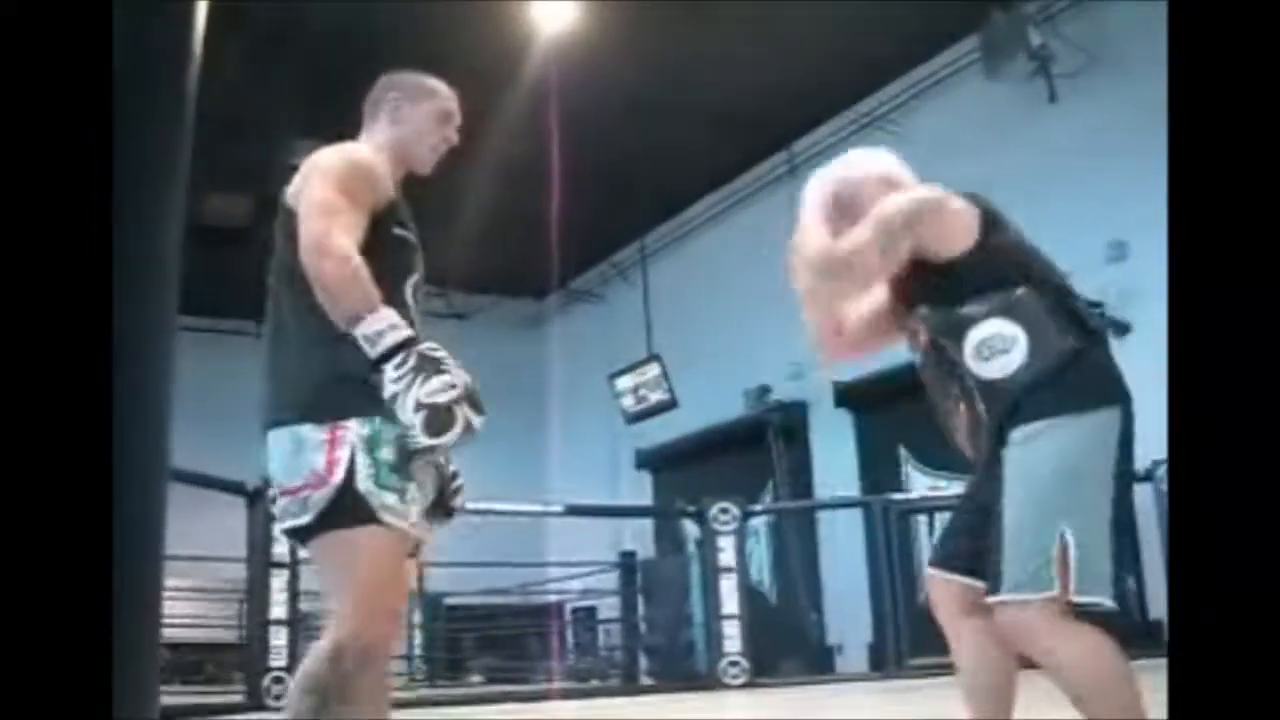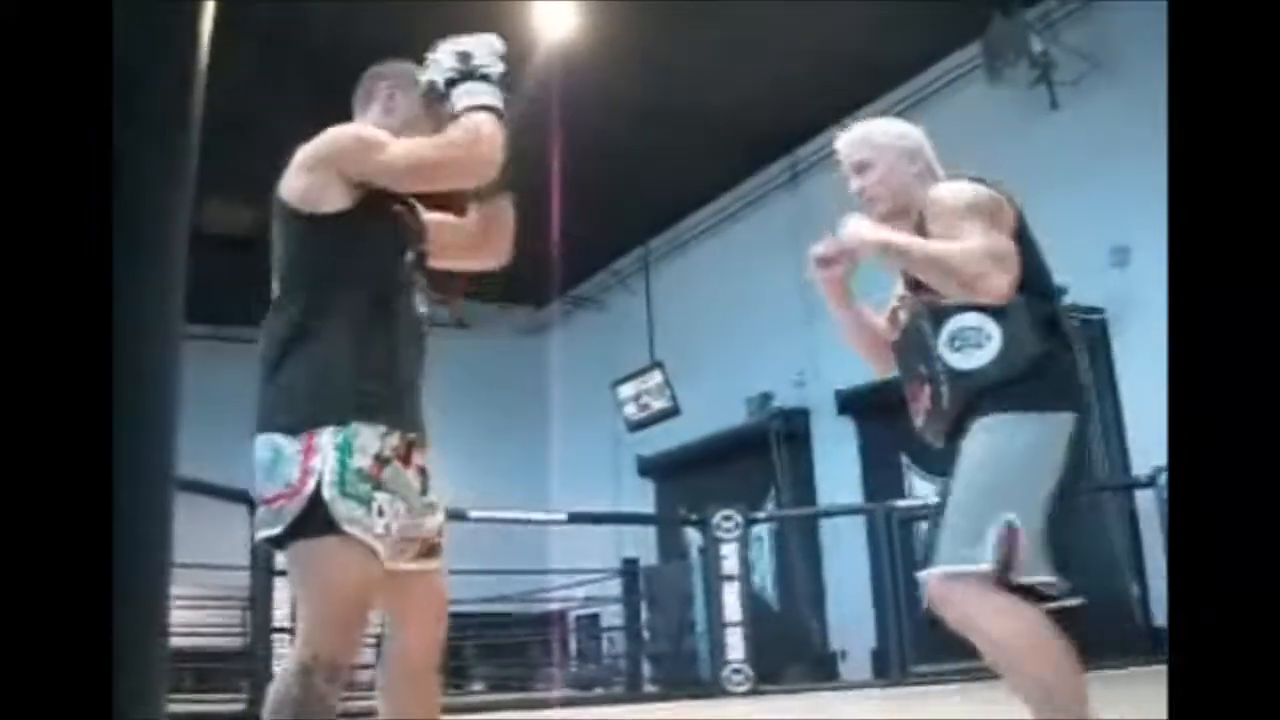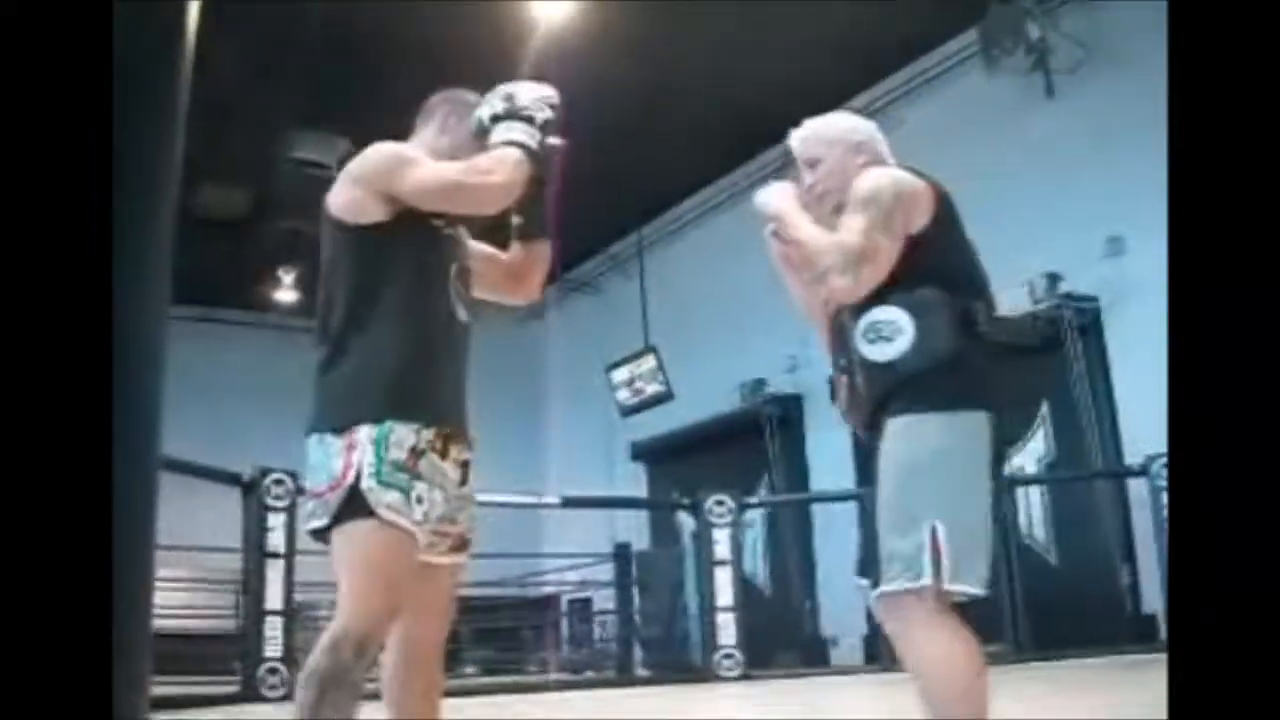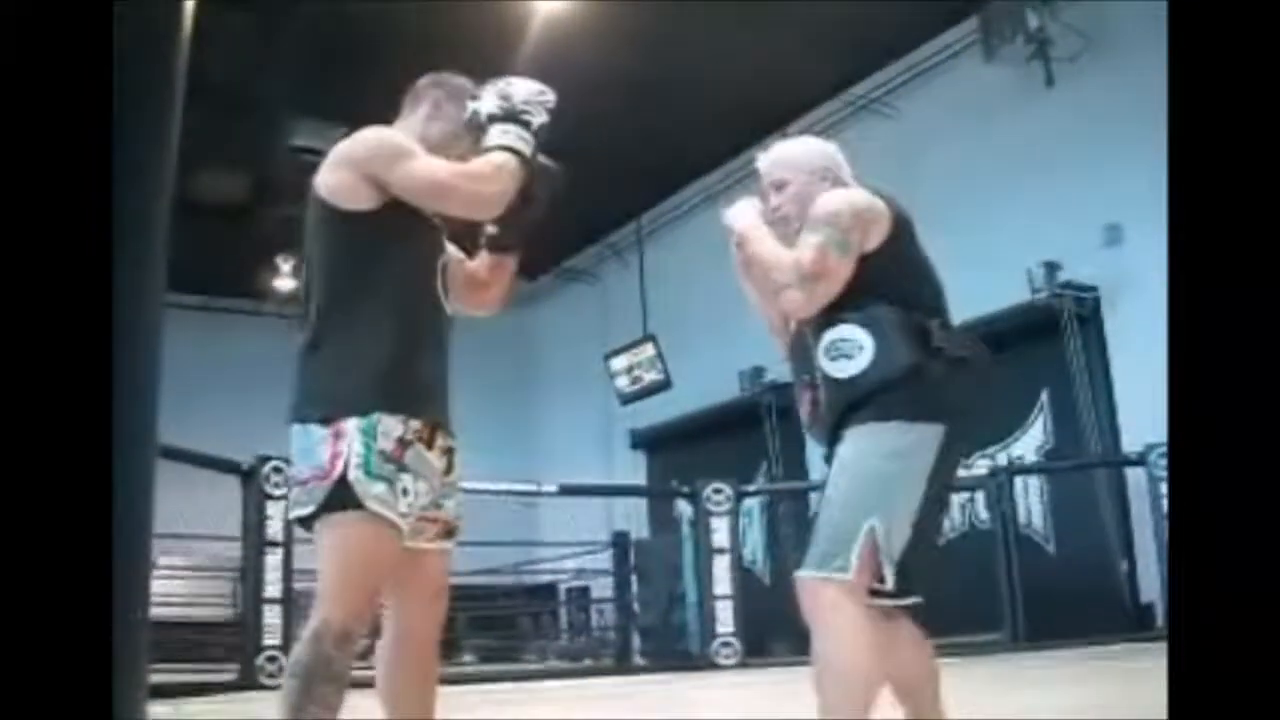
dt=0.5s
person 1, frame 1
left shoulder: (386, 207)
right shoulder: (348, 164)
right elbow: (328, 254)
right wrist: (405, 353)
left hip: (371, 423)
right hip: (337, 417)
left knee: (375, 633)
right knee: (358, 630)
person 1, frame 2
left shoulder: (397, 208)
right shoulder: (340, 149)
left elbow: (490, 246)
right elbow: (468, 160)
left wrist: (497, 173)
right wrist: (478, 88)
left hip: (387, 432)
right hip: (330, 427)
left knee: (422, 627)
right knee: (330, 641)
person 1, frame 3
left shoulder: (444, 233)
right shoulder: (382, 164)
left elbow: (522, 283)
right elbow: (488, 186)
left wrist: (535, 202)
right wrist: (519, 131)
left hip: (435, 432)
right hip: (375, 425)
left knee: (425, 625)
right knee: (365, 619)
person 1, frame 4
left shoulder: (415, 209)
right shoulder: (371, 148)
left elbow: (480, 293)
right elbow: (478, 192)
left wrist: (513, 220)
right wrist: (511, 132)
left hip: (416, 419)
right hip: (360, 414)
left knee: (421, 608)
right knee: (346, 612)
person 2, frame 1
left shoulder: (924, 207)
right shoulder: (910, 274)
left elbow: (828, 274)
right elbow: (836, 344)
left wrist: (816, 203)
right wrist: (821, 233)
left hip: (1058, 412)
right hip: (1016, 428)
left knee: (1031, 610)
right knee: (953, 590)
person 2, frame 2
left shoulder: (961, 199)
right shoulder: (918, 253)
left elbow: (992, 276)
right elbow: (888, 356)
left wrist: (879, 239)
right wrist: (833, 286)
left hip: (1020, 410)
right hip: (987, 422)
left knee: (957, 586)
right knee: (999, 604)
person 2, frame 3
left shoulder: (887, 186)
right shoulder: (873, 223)
left elbow: (847, 278)
right elbow: (842, 326)
left wrist: (786, 210)
right wrist: (788, 257)
left hip: (935, 409)
right hip: (916, 414)
left knee: (912, 603)
right knee: (910, 603)
person 2, frame 4
left shoulder: (845, 206)
right shoulder: (833, 238)
left elbow: (800, 295)
right elbow: (797, 333)
left wrist: (750, 228)
right wrist: (749, 268)
left hip: (898, 417)
right hip: (877, 423)
left knee: (829, 588)
right knee: (872, 603)
